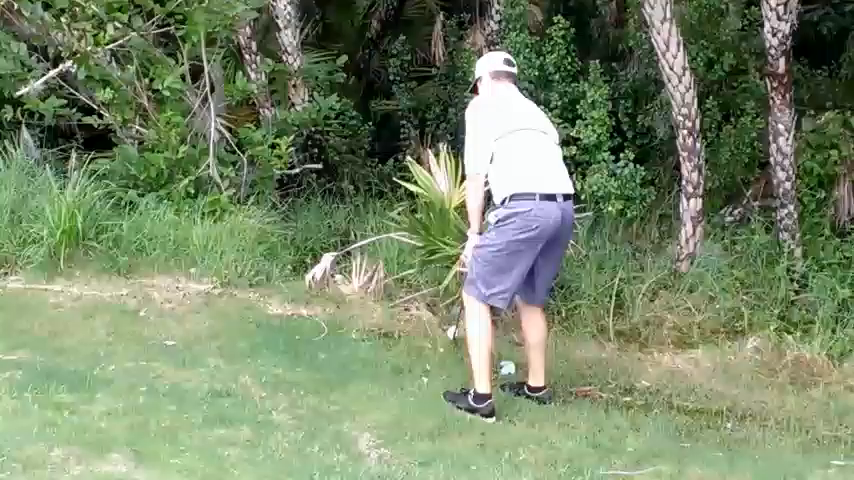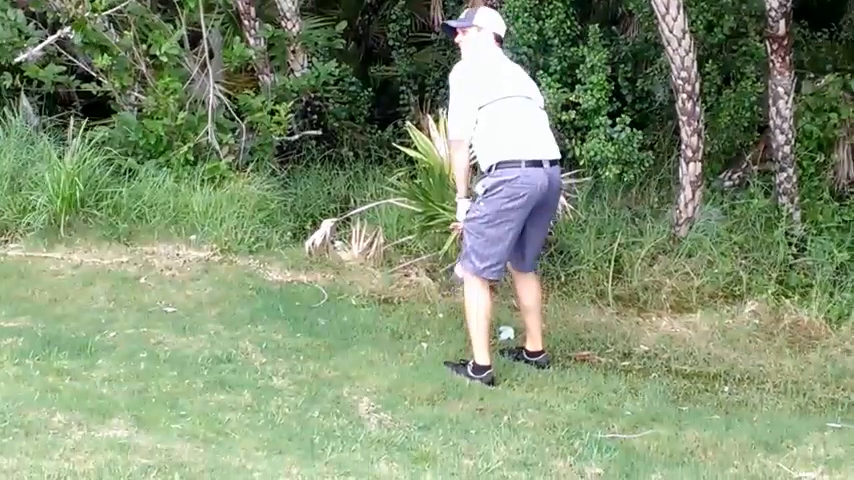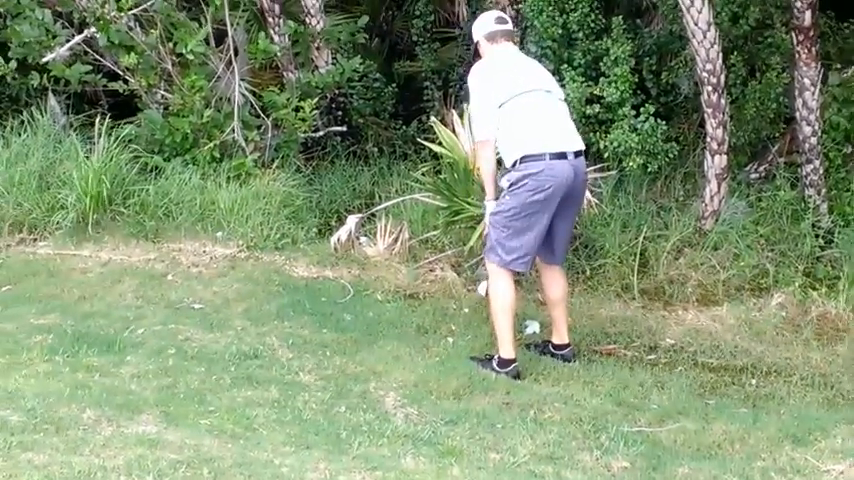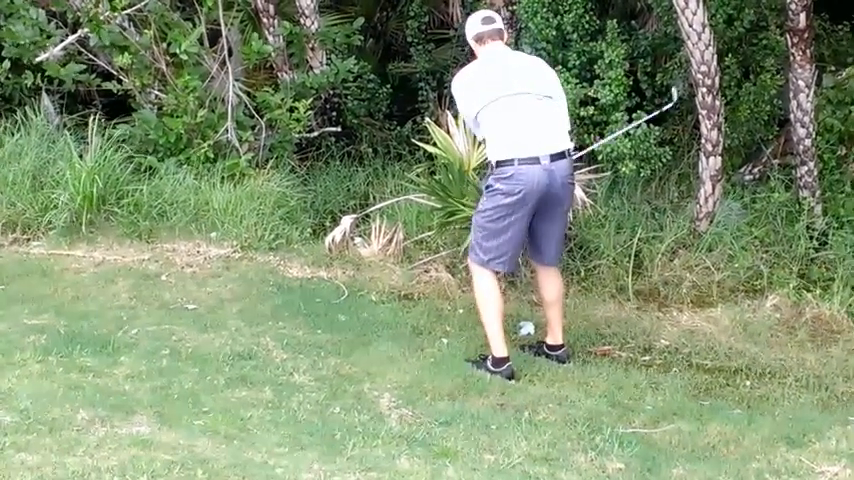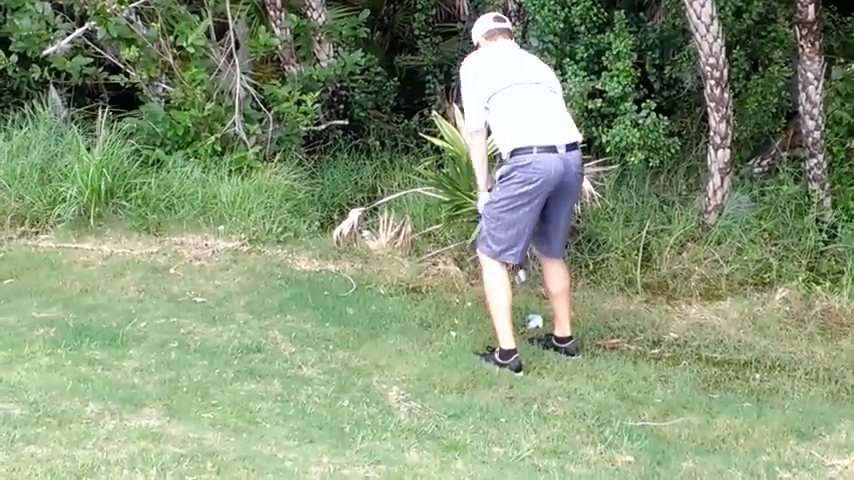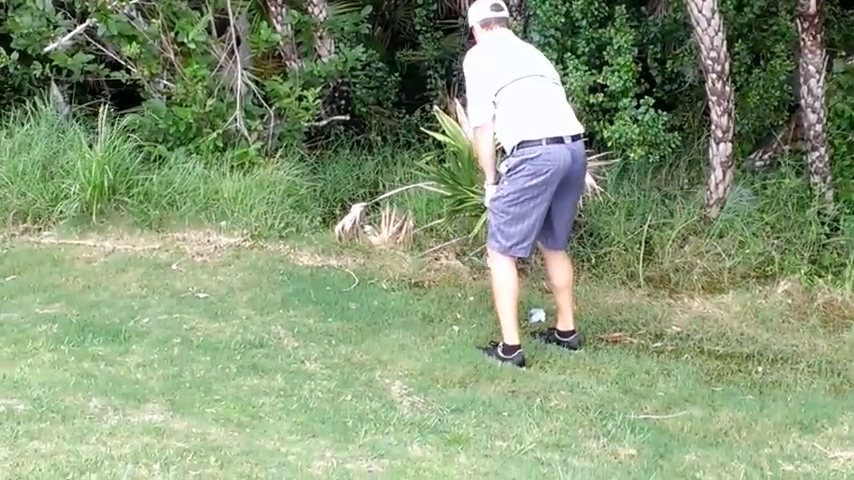
dt=0.7s
person 1, frame 1
left shoulder: (483, 105)
right shoulder: (534, 110)
left elbow: (475, 175)
left wrist: (474, 234)
left hip: (525, 207)
right hip: (563, 206)
left knee: (476, 296)
right knee: (530, 300)
left ankle: (481, 396)
right ankle: (537, 385)
person 1, frame 2
left shoulder: (467, 69)
right shoulder: (517, 73)
left elbow: (459, 140)
left wrist: (462, 199)
left hip: (511, 174)
right hip: (550, 171)
left knee: (474, 271)
right knee: (523, 266)
left ankle: (480, 366)
right ankle: (535, 349)
person 1, frame 3
left shoulder: (484, 70)
right shoulder: (537, 68)
left elbow: (485, 142)
left wrist: (491, 200)
left hip: (536, 168)
right hip: (574, 164)
left knee: (498, 262)
right knee: (550, 259)
left ankle: (505, 359)
right ankle: (560, 343)
person 1, frame 4
left shoulder: (466, 78)
right shoulder: (538, 66)
right elbow: (562, 124)
left hip: (514, 172)
right hip: (560, 166)
left knee: (482, 265)
right knee: (546, 261)
left ankle: (499, 360)
right ankle: (555, 344)
person 1, frame 5
left shoulder: (476, 61)
right shoulder: (541, 66)
left elbow: (475, 132)
left wrist: (484, 189)
right wrist: (498, 190)
left hip: (530, 161)
right hip: (570, 157)
left knee: (491, 256)
right knee: (551, 252)
left ankle: (506, 352)
right ankle: (563, 336)
person 1, frame 6
left shoulder: (478, 55)
right shoulder: (532, 52)
left elbow: (482, 127)
left wrist: (491, 183)
right wrist: (502, 180)
left hip: (535, 153)
right hip: (573, 148)
left knee: (500, 250)
right knee: (554, 245)
left ankle: (510, 347)
right ankle: (566, 330)
